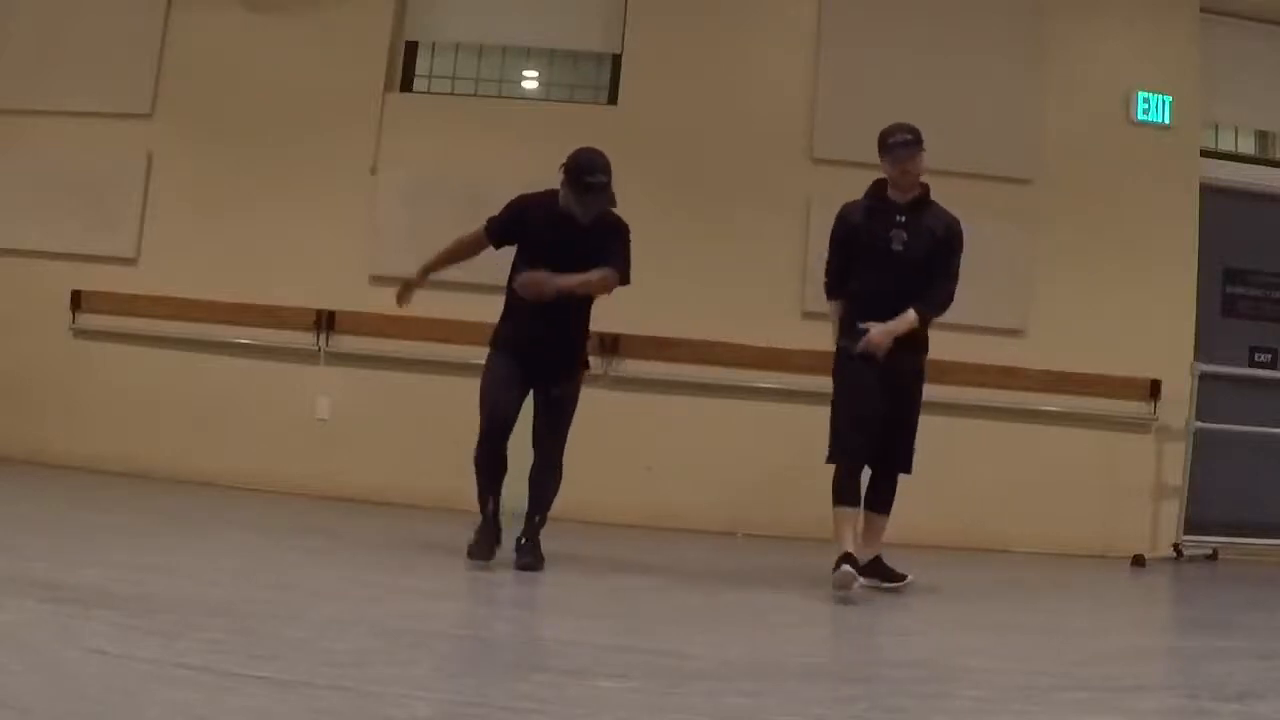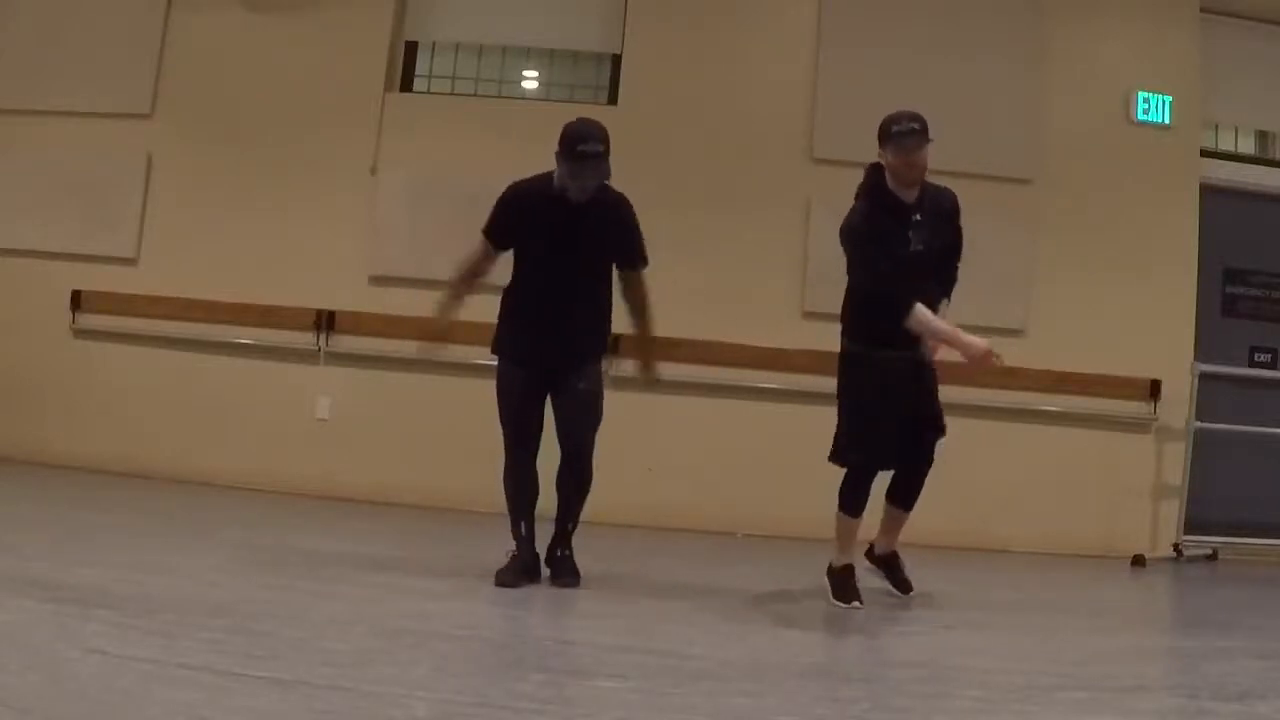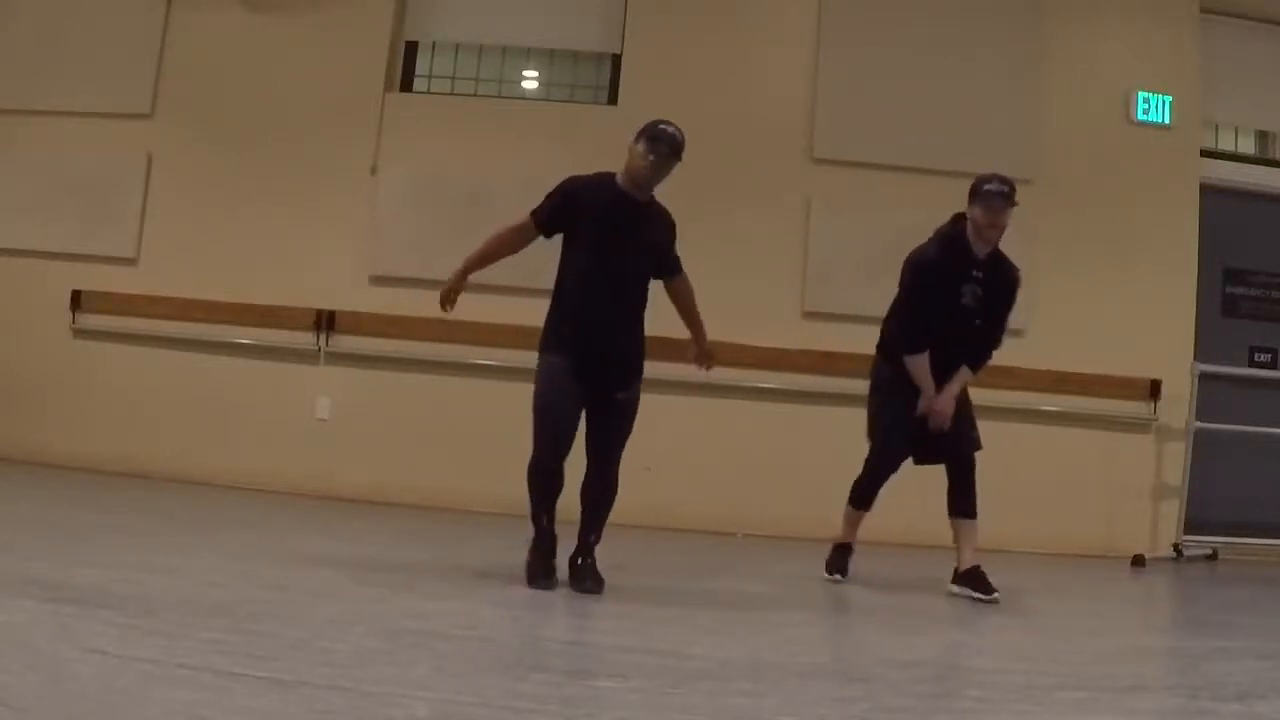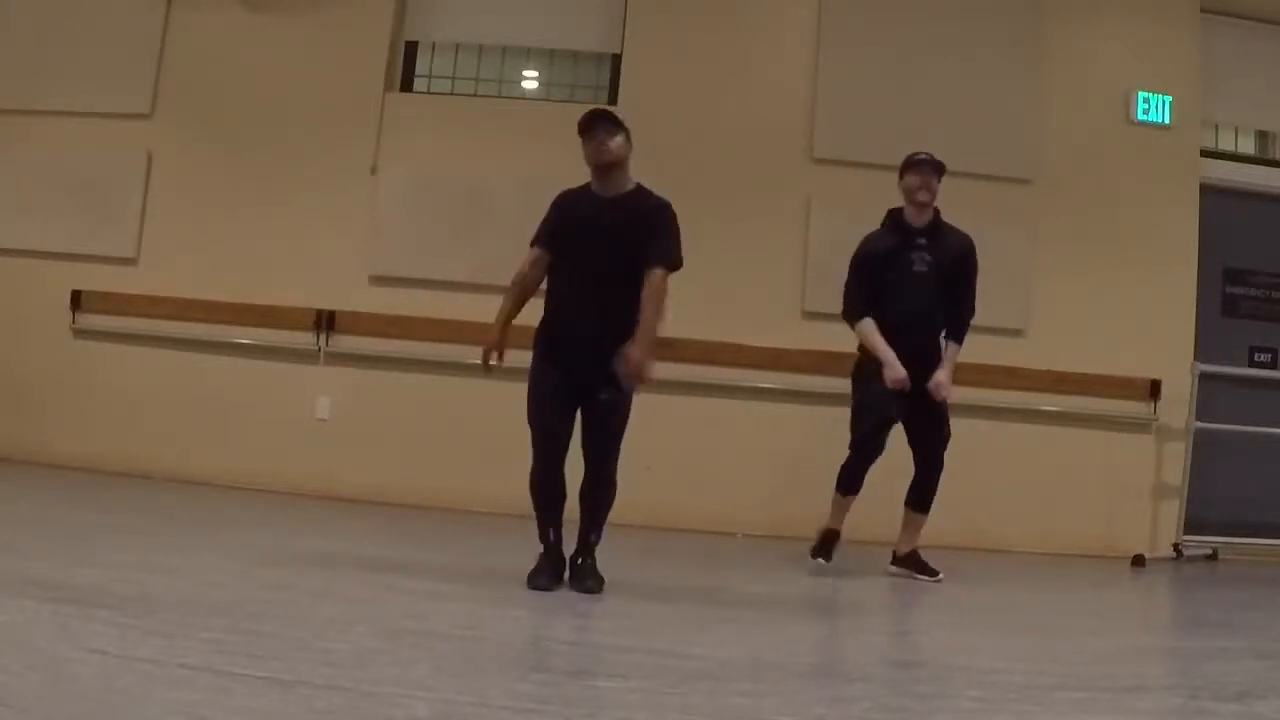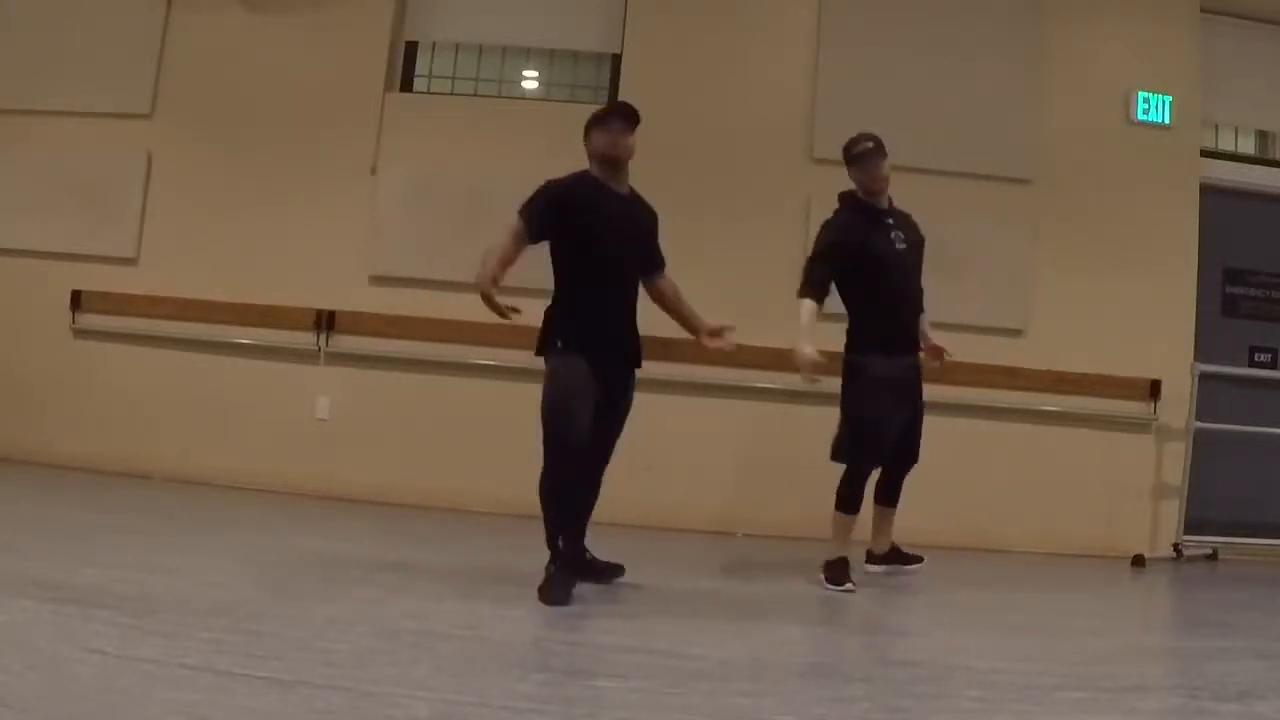
dt=1s
person 1, frame 1
left shoulder: (612, 230)
right shoulder: (530, 209)
left elbow: (606, 280)
right elbow: (478, 240)
left wrist: (557, 284)
right wrist: (423, 272)
left hip: (565, 357)
right hip: (512, 347)
left knee: (549, 449)
right knee: (493, 433)
left ankle: (530, 536)
right ankle: (489, 520)
person 1, frame 2
left shoulder: (616, 210)
right shoulder: (522, 198)
left elbow: (632, 277)
right elbow: (484, 256)
left wrist: (645, 344)
right wrist: (448, 306)
left hip: (579, 356)
right hip: (521, 350)
left knee: (579, 455)
right knee: (520, 453)
left ankle: (561, 549)
right ankle: (524, 551)
person 1, frame 3
left shoulder: (660, 222)
right shoulder: (582, 193)
left elbow: (675, 279)
right elbow: (523, 231)
left wrist: (700, 337)
right wrist: (463, 272)
left hip: (623, 360)
right hip: (565, 349)
left knee: (605, 463)
right knee: (549, 449)
left ankle: (585, 555)
right ankle: (543, 542)
person 1, frame 4
left shoulder: (654, 212)
right shoulder: (566, 205)
left elbow: (656, 279)
right elbow: (535, 265)
left wrist: (642, 344)
right wrist: (502, 325)
left hip: (612, 362)
right hip: (554, 355)
left knee: (601, 463)
right knee: (547, 458)
left ankle: (585, 556)
right ankle: (550, 553)
person 1, frame 5
left shoulder: (642, 213)
right shoulder: (566, 192)
left elbow: (657, 278)
right elbow: (519, 233)
left wrist: (695, 327)
right wrist: (490, 273)
left hip: (620, 349)
right hip: (571, 343)
left knee: (594, 454)
right knee: (567, 445)
left ankle: (575, 550)
right ankle: (559, 562)
person 2, frame 1
left shoulder: (944, 226)
right shoulder: (855, 216)
left elbow: (941, 294)
right elbow: (838, 282)
left wrist: (894, 329)
right wrist: (842, 333)
left hip: (906, 354)
right hip: (857, 351)
left knee: (892, 459)
right knee: (851, 451)
left ankle: (869, 556)
right ankle: (846, 554)
person 2, frame 2
left shoulder: (944, 205)
right shoulder: (862, 221)
right elbow: (891, 298)
left wrist: (935, 332)
right wrist: (961, 339)
left hip: (918, 349)
right hip: (869, 353)
left knee: (918, 455)
right knee: (866, 459)
left ankle: (884, 549)
right ankle: (841, 564)
person 2, frame 3
left shoulder: (1005, 276)
right shoulder: (929, 259)
left elbow: (986, 342)
right elbow: (910, 334)
left wrist: (949, 393)
right wrist: (928, 392)
left hip: (949, 377)
right hip: (896, 370)
left knee: (963, 463)
right knee: (884, 459)
left ankle: (967, 569)
right ankle: (843, 544)
person 2, frame 4
left shoulder: (958, 246)
right shoulder: (878, 244)
left elbow: (963, 315)
right elbow: (854, 310)
left wrist: (947, 368)
right wrist: (887, 360)
left hip: (927, 368)
right hip: (880, 365)
left knee: (931, 459)
right knee: (866, 447)
left ankle: (905, 551)
right ankle: (831, 527)
person 2, frame 5
left shoulder: (907, 224)
right shoulder: (845, 225)
right elbow: (815, 284)
left wrist: (926, 336)
right wrist: (805, 339)
left hip: (907, 359)
right hip: (871, 359)
left knee: (901, 455)
right knee: (864, 456)
left ankle: (881, 548)
right ankle: (836, 559)
